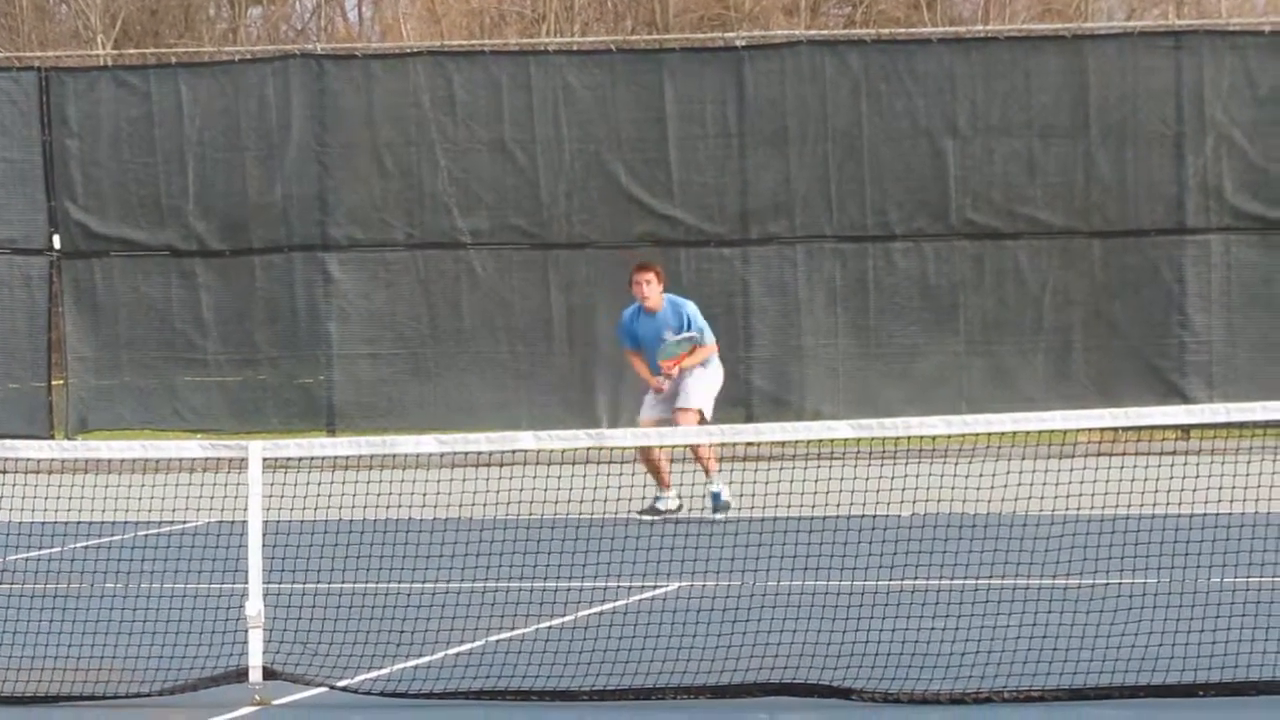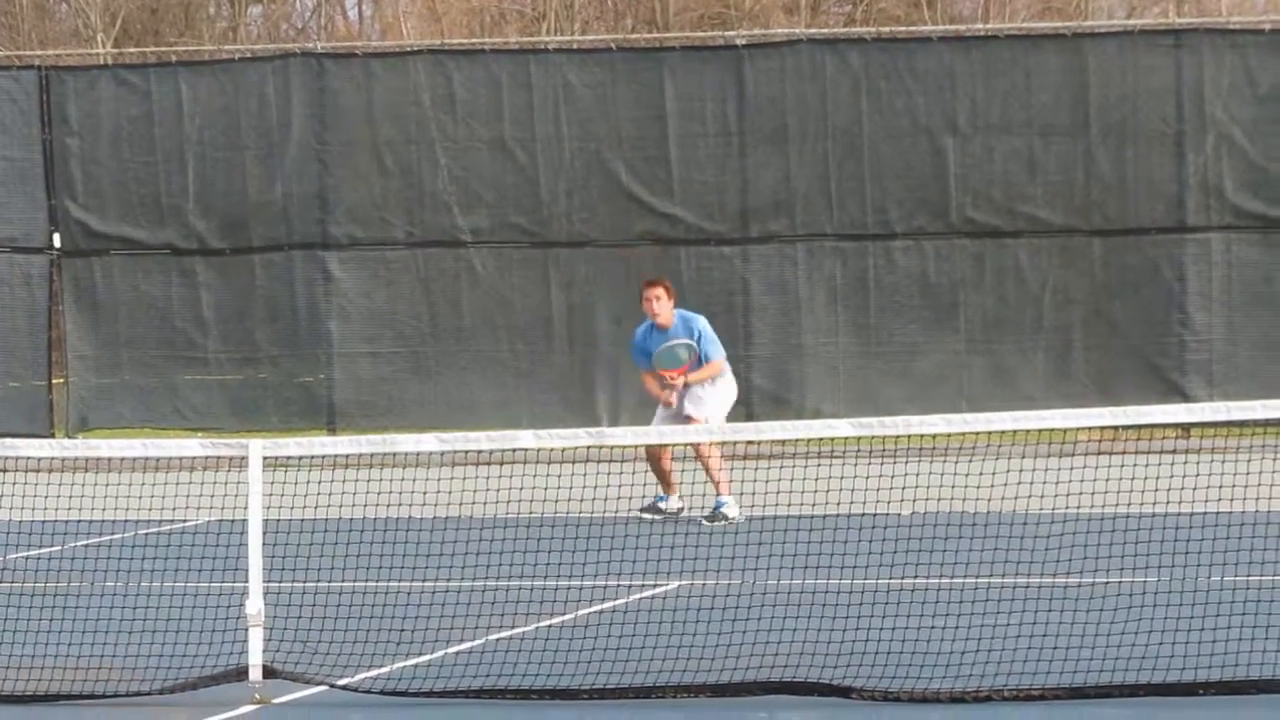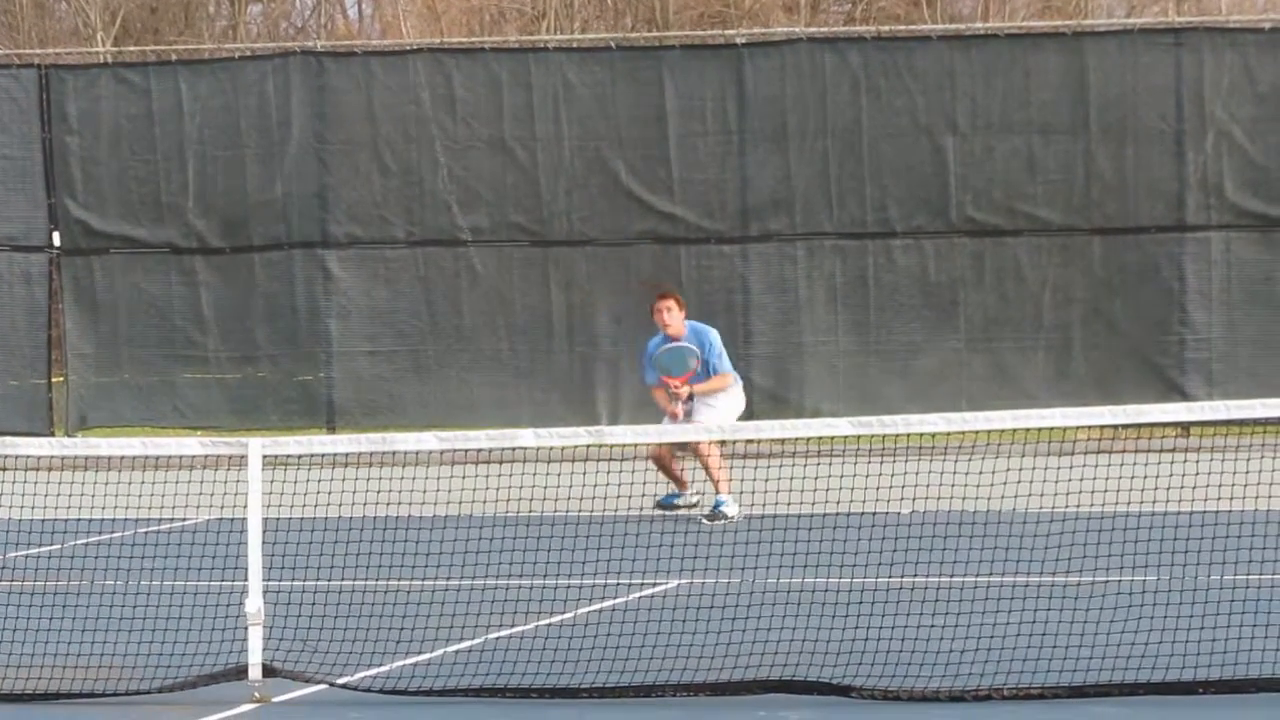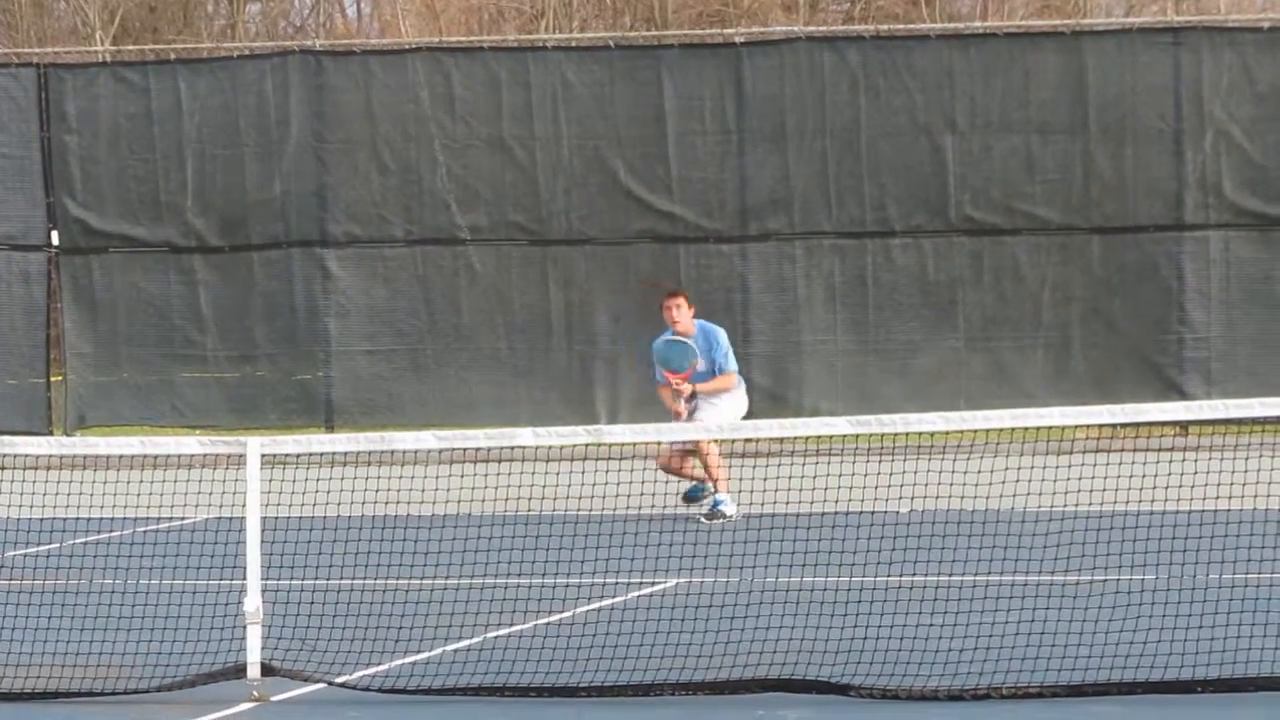
dt=0.1s
person 1, frame 1
left shoulder: (684, 309)
right shoulder: (629, 319)
left elbow: (710, 347)
right elbow: (634, 355)
left wrist: (679, 367)
right wrist: (651, 380)
left hip: (701, 369)
right hip: (666, 379)
left knee: (685, 422)
left ankle: (717, 489)
right ankle: (667, 497)
person 1, frame 2
left shoulder: (695, 324)
right shoulder: (642, 336)
left elbow: (717, 365)
right elbow: (648, 374)
left wrist: (684, 380)
right wrist: (661, 395)
left hip: (714, 384)
right hip: (678, 391)
right knee: (654, 447)
left ankle: (726, 502)
right ankle: (671, 499)
person 1, frame 3
left shoulder: (707, 336)
right shoulder: (653, 348)
left elbow: (725, 379)
right elbow: (657, 388)
left wrist: (690, 390)
right wrist: (669, 407)
left hip: (724, 395)
right hip: (689, 402)
right knee: (659, 453)
left ankle: (725, 502)
right ankle: (685, 492)
person 1, frame 4
left shoulder: (715, 335)
left elbow: (730, 380)
right elbow: (664, 387)
left wrist: (693, 388)
right wrist: (674, 406)
left hip: (727, 395)
right hip: (693, 402)
right knee: (668, 462)
left ankle: (724, 501)
right ankle: (704, 481)
